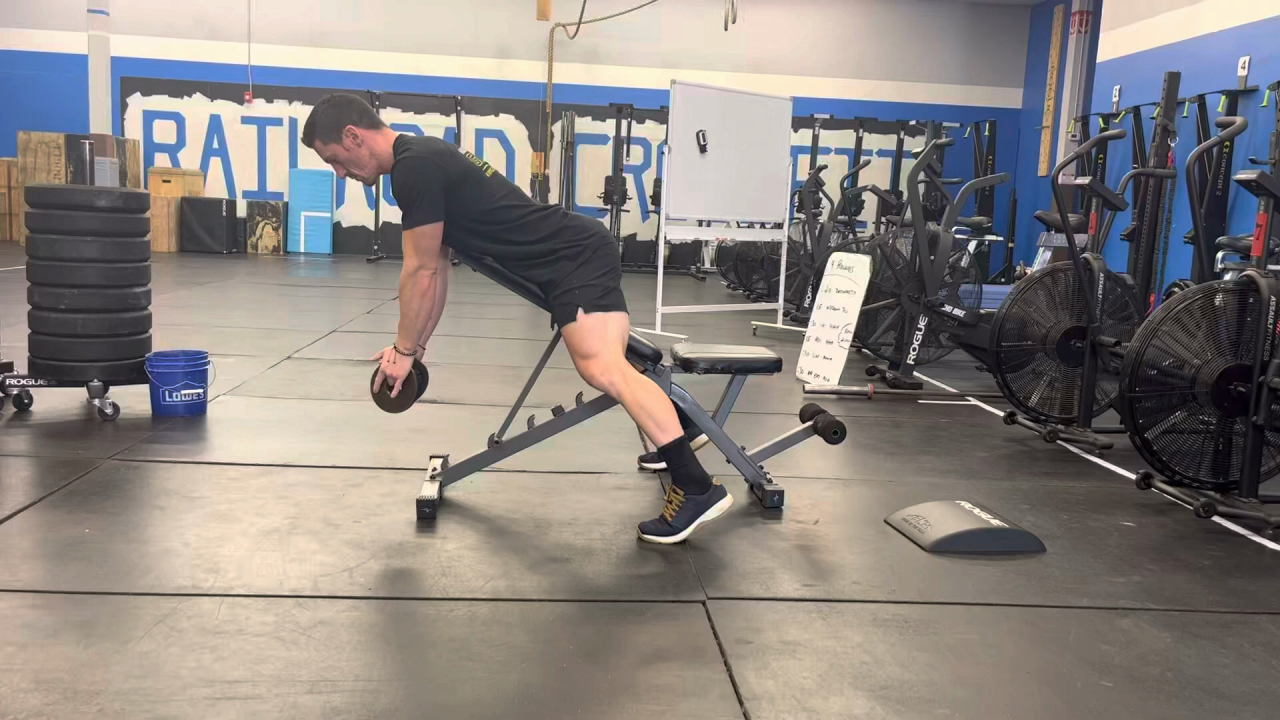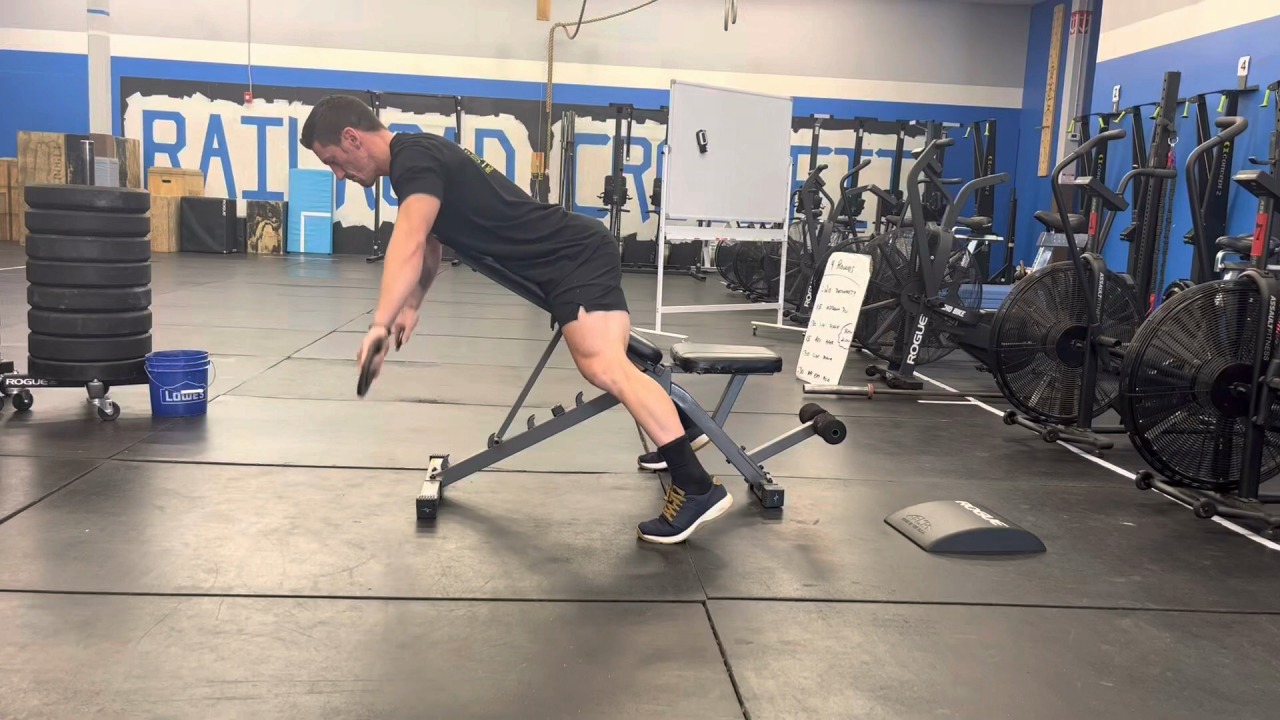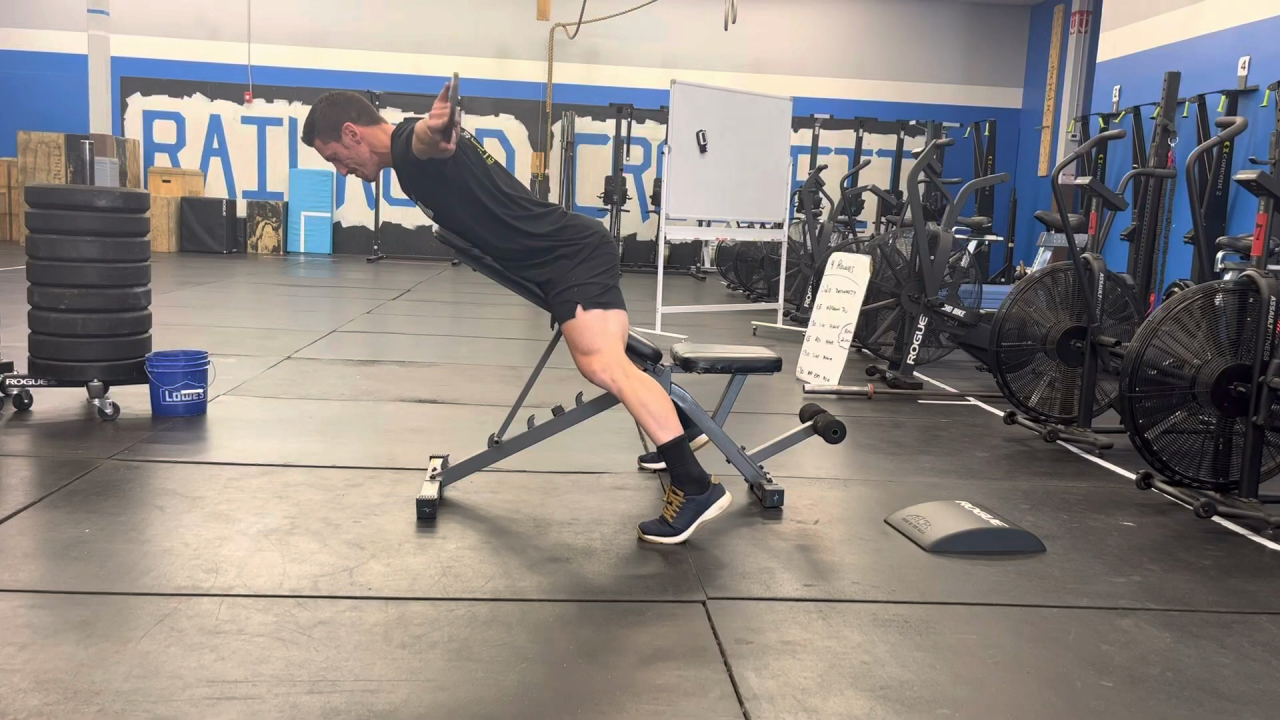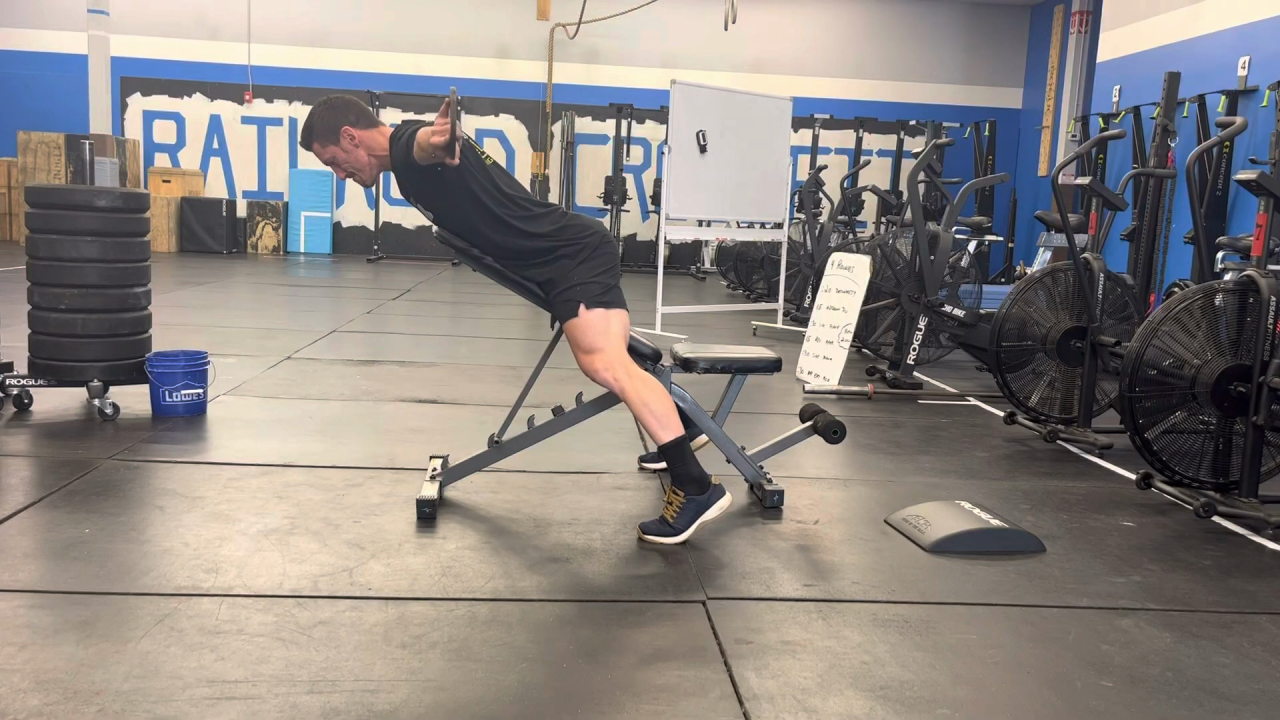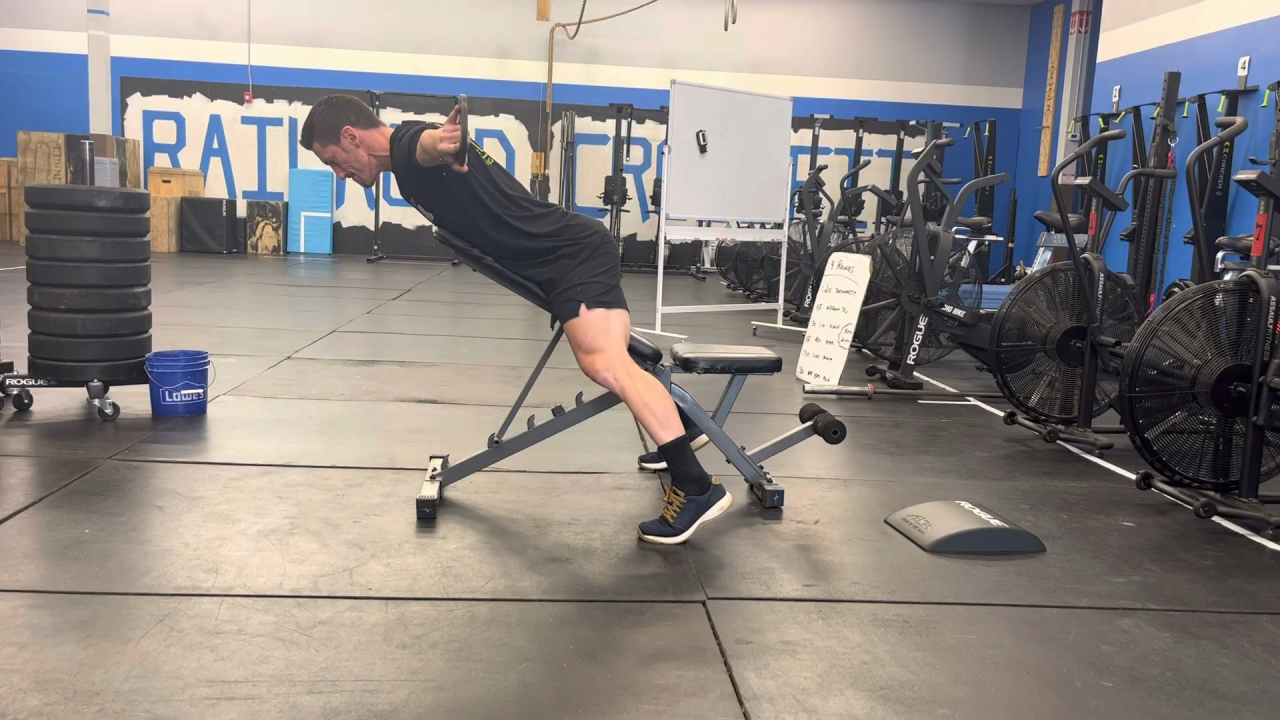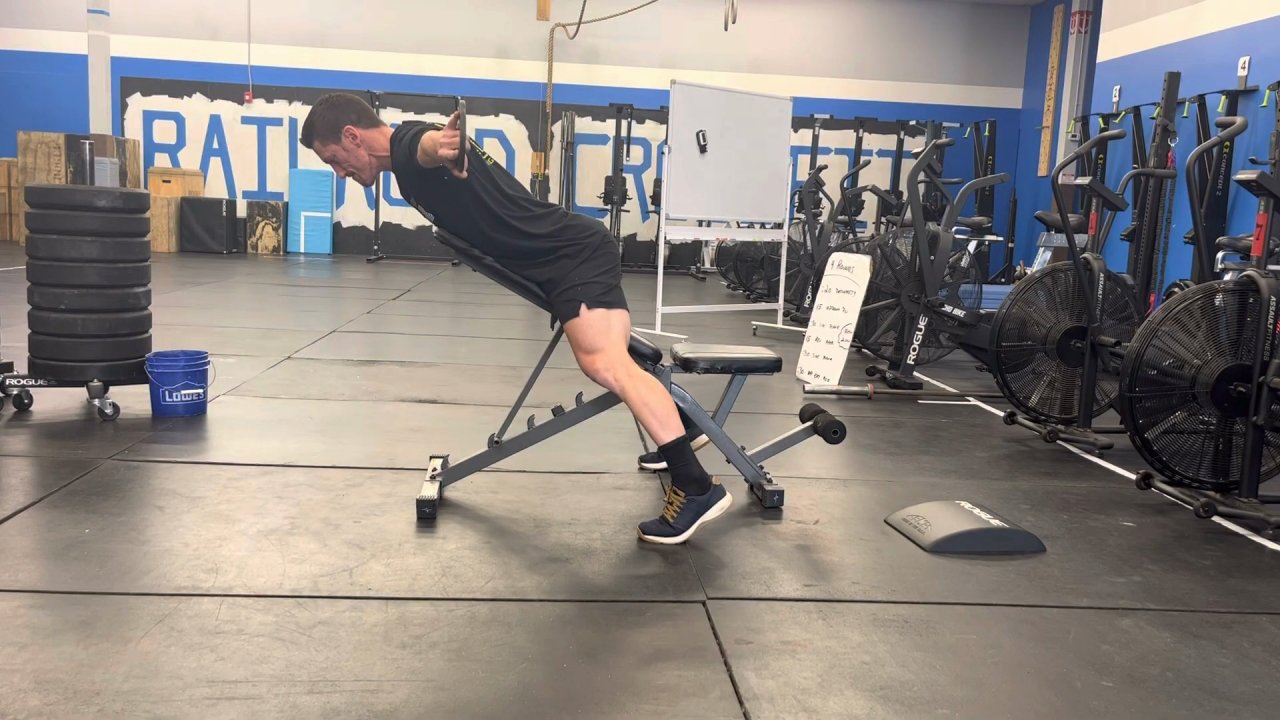
dt=0.5s
person 1, frame 1
left shoulder: (415, 168)
right shoulder: (421, 159)
left elbow: (420, 273)
right elbow: (434, 267)
left wrist: (403, 350)
right wrist: (416, 345)
left hip: (576, 257)
right hip: (573, 253)
left knee: (601, 368)
right knee: (607, 360)
left ankle: (696, 487)
right ankle: (680, 426)
person 1, frame 2
left shoulder: (412, 157)
right shoulder: (418, 155)
left elbow: (408, 246)
right elbow: (429, 246)
left wrist: (381, 324)
right wrist: (412, 305)
left hip: (575, 256)
right hip: (571, 253)
left knee: (602, 366)
right knee: (608, 359)
left ankle: (696, 486)
right ankle: (681, 427)
person 1, frame 3
left shoulder: (410, 142)
right shoulder: (412, 153)
left elbow: (429, 135)
left wrist: (437, 129)
left hip: (573, 255)
right hip: (569, 252)
left knee: (602, 365)
right knee: (608, 358)
left ankle: (695, 487)
right ankle: (680, 427)
person 1, frame 4
left shoulder: (409, 144)
right shoulder: (410, 158)
left elbow: (430, 141)
left wrist: (440, 138)
left hip: (573, 252)
right hip: (569, 252)
left knee: (604, 363)
right knee: (610, 356)
left ankle: (696, 486)
right ankle: (683, 425)
person 1, frame 5
left shoulder: (408, 144)
right shoulder: (409, 159)
left elbow: (431, 143)
left wrist: (445, 141)
left hip: (574, 254)
right hip: (568, 252)
left knee: (604, 363)
right knee: (608, 355)
left ankle: (696, 487)
right ankle: (682, 426)
person 1, frame 6
left shoulder: (409, 144)
right shoulder: (410, 158)
left elbow: (431, 144)
left wrist: (445, 145)
left hip: (574, 254)
right hip: (570, 253)
left knee: (604, 363)
right knee: (610, 356)
left ankle: (696, 487)
right ankle: (682, 427)
